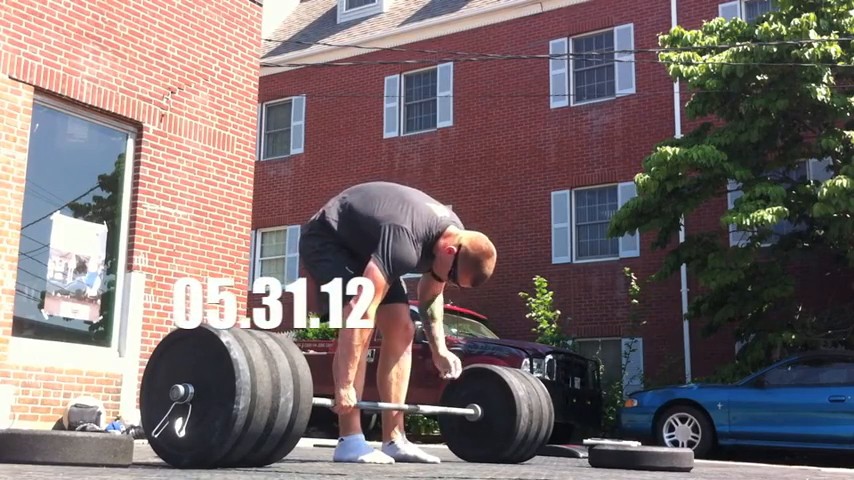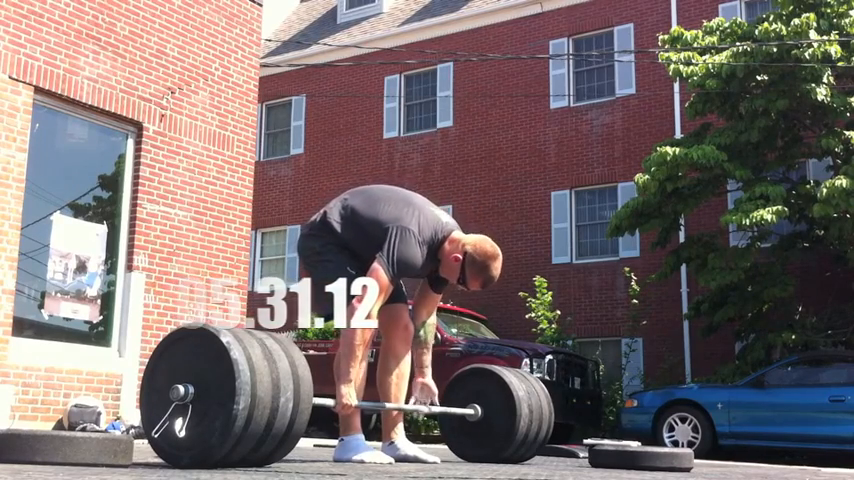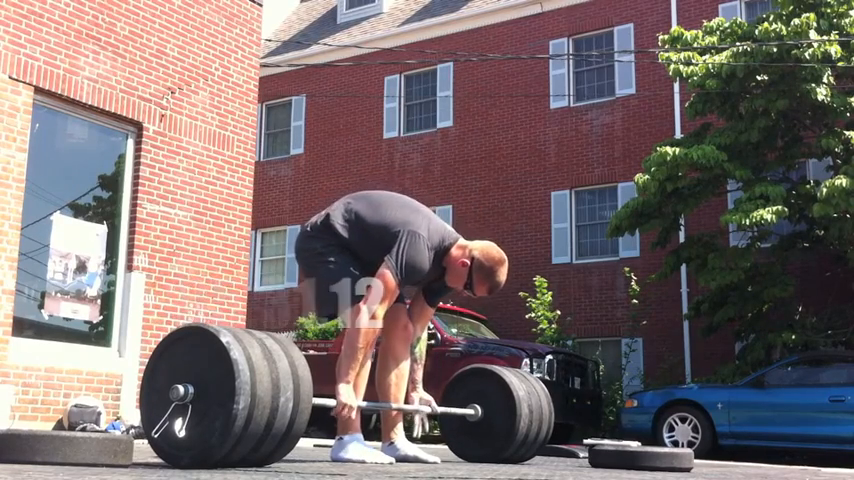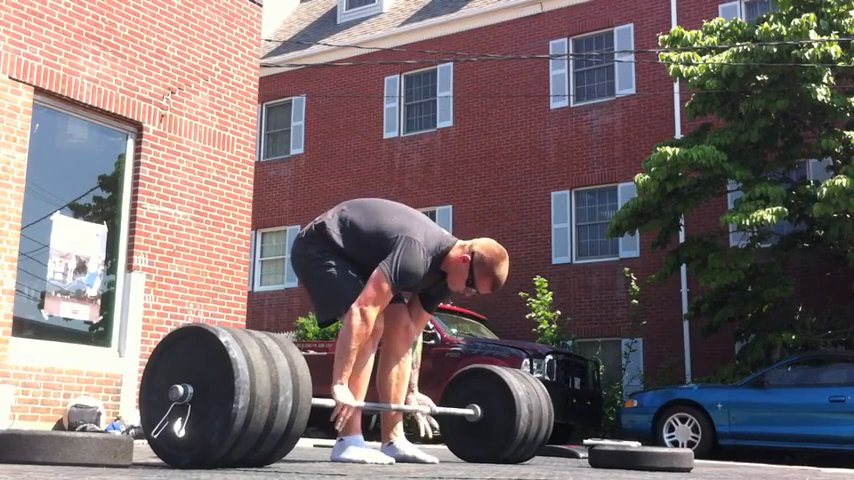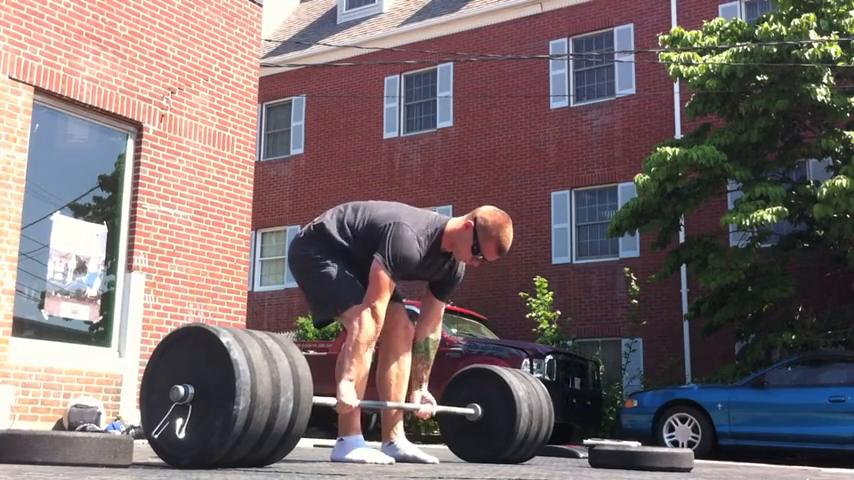
dt=0.3s
person 1, frame 1
left shoulder: (458, 238)
right shoulder: (404, 240)
left elbow: (429, 296)
right elbow: (361, 309)
left wrist: (439, 348)
right wrist: (344, 384)
left hip: (365, 246)
right hip: (327, 240)
left knee: (402, 331)
right knee: (361, 323)
left ankle: (394, 440)
right ankle: (350, 441)
person 1, frame 2
left shoulder: (449, 247)
right shoulder: (411, 245)
left elbow: (423, 315)
right elbow: (363, 308)
left wrist: (423, 374)
right wrist: (346, 384)
left hip: (364, 249)
right hip: (326, 241)
left knee: (401, 330)
right knee: (364, 325)
left ankle: (394, 441)
right ankle: (350, 441)
person 1, frame 3
left shoulder: (446, 262)
right shoulder: (418, 250)
left elbow: (416, 328)
right elbow: (369, 311)
left wrist: (415, 388)
right wrist: (345, 383)
left hip: (361, 251)
right hip: (324, 242)
left knee: (400, 331)
right knee: (368, 324)
left ankle: (393, 440)
right ankle: (348, 441)
person 1, frame 4
left shoulder: (445, 275)
right shoulder: (415, 255)
left elbow: (413, 332)
right elbow: (361, 313)
left wrist: (411, 392)
right wrist: (339, 384)
left hip: (358, 257)
right hip: (319, 248)
left knee: (402, 330)
right knee: (372, 325)
left ankle: (393, 441)
right ankle: (348, 442)
person 1, frame 5
left shoulder: (453, 262)
right shoulder: (409, 239)
left elbow: (430, 327)
right elbow: (372, 310)
left wrist: (420, 388)
right wrist: (347, 382)
left hip: (356, 256)
right hip: (316, 250)
left knee: (402, 331)
right knee: (369, 326)
left ankle: (393, 441)
right ankle: (348, 442)
